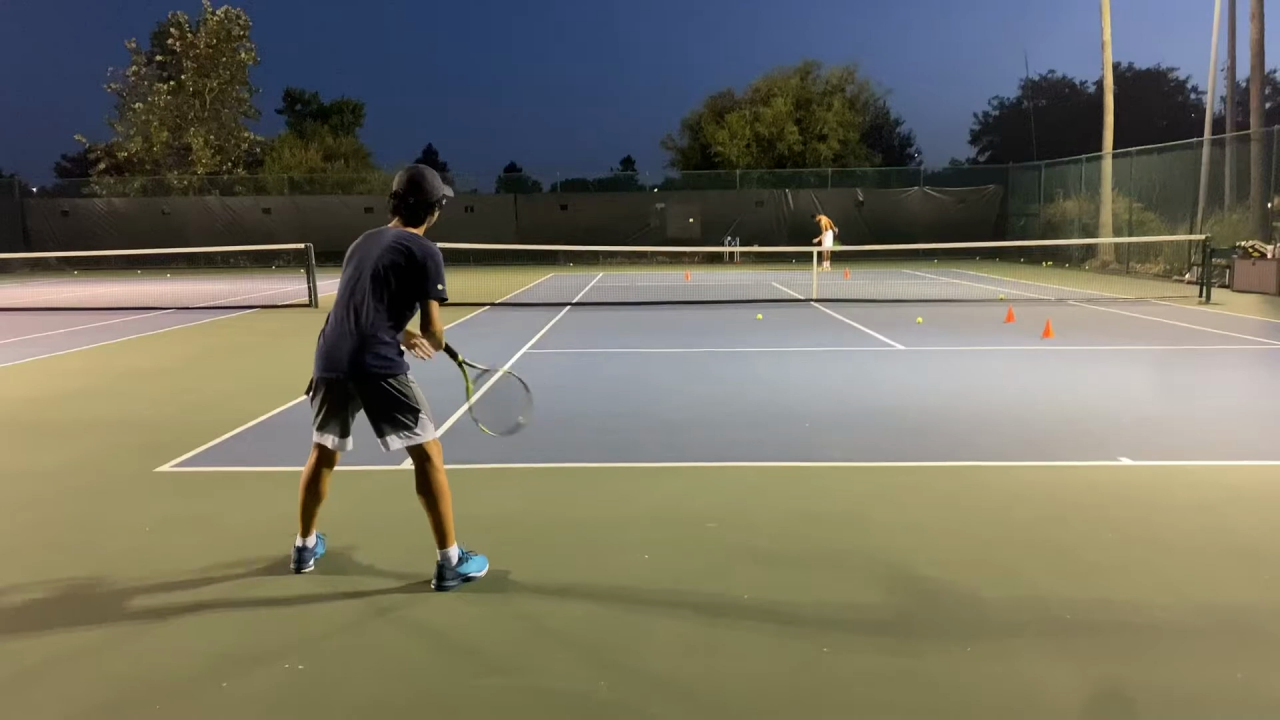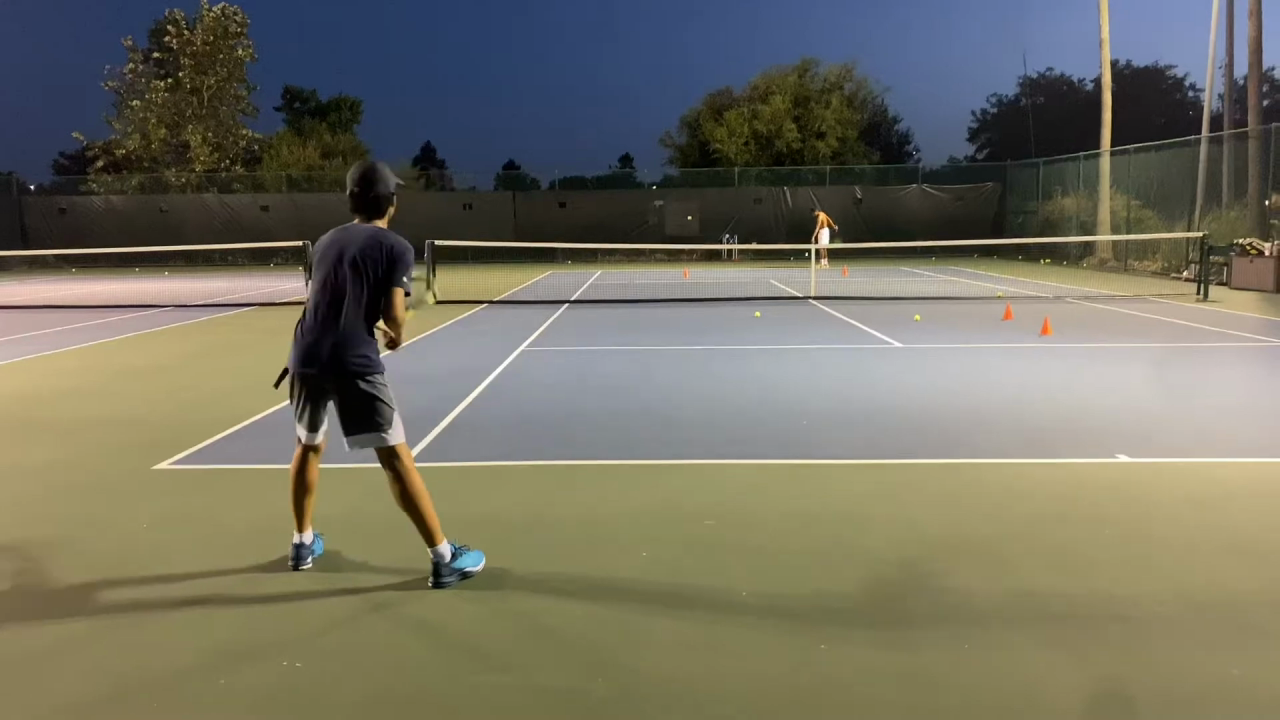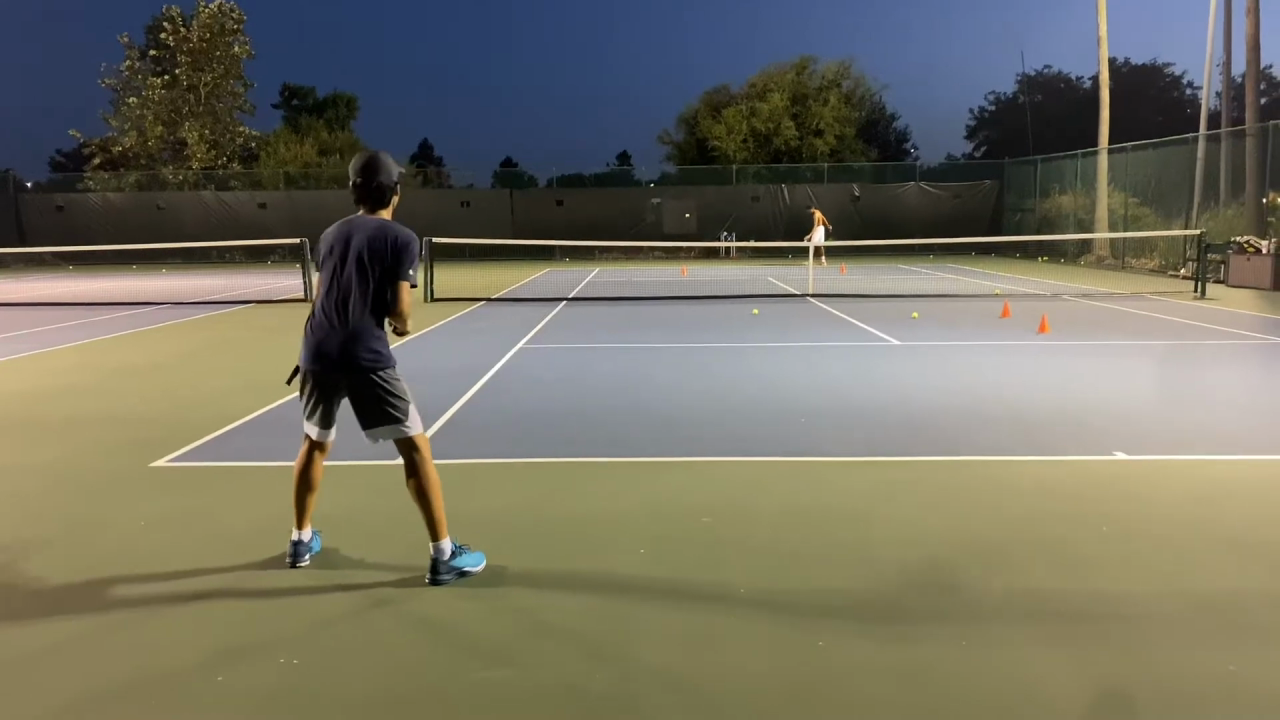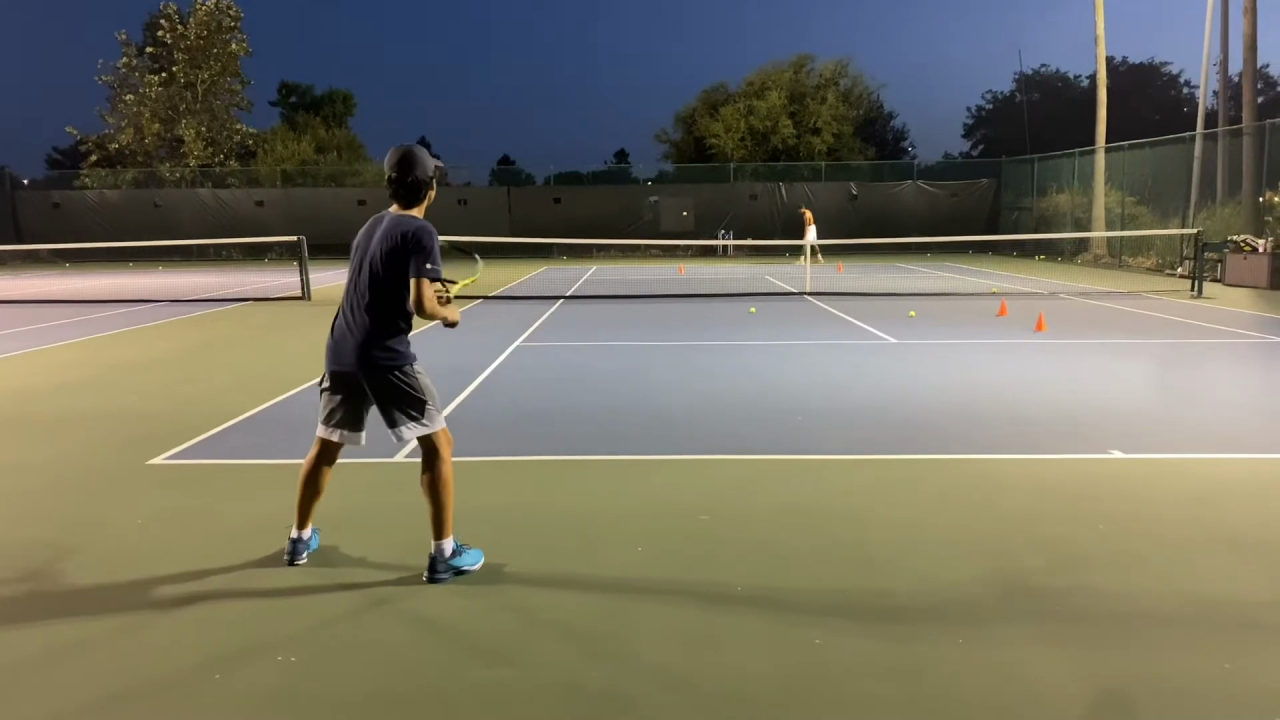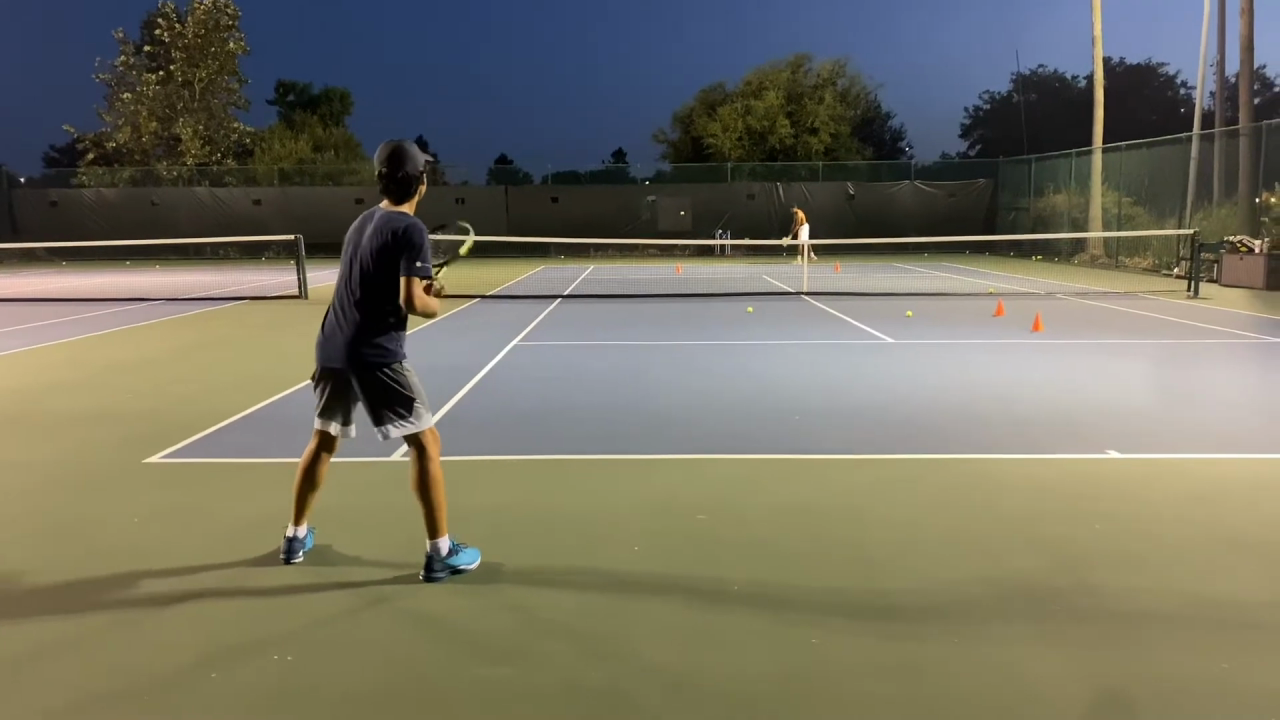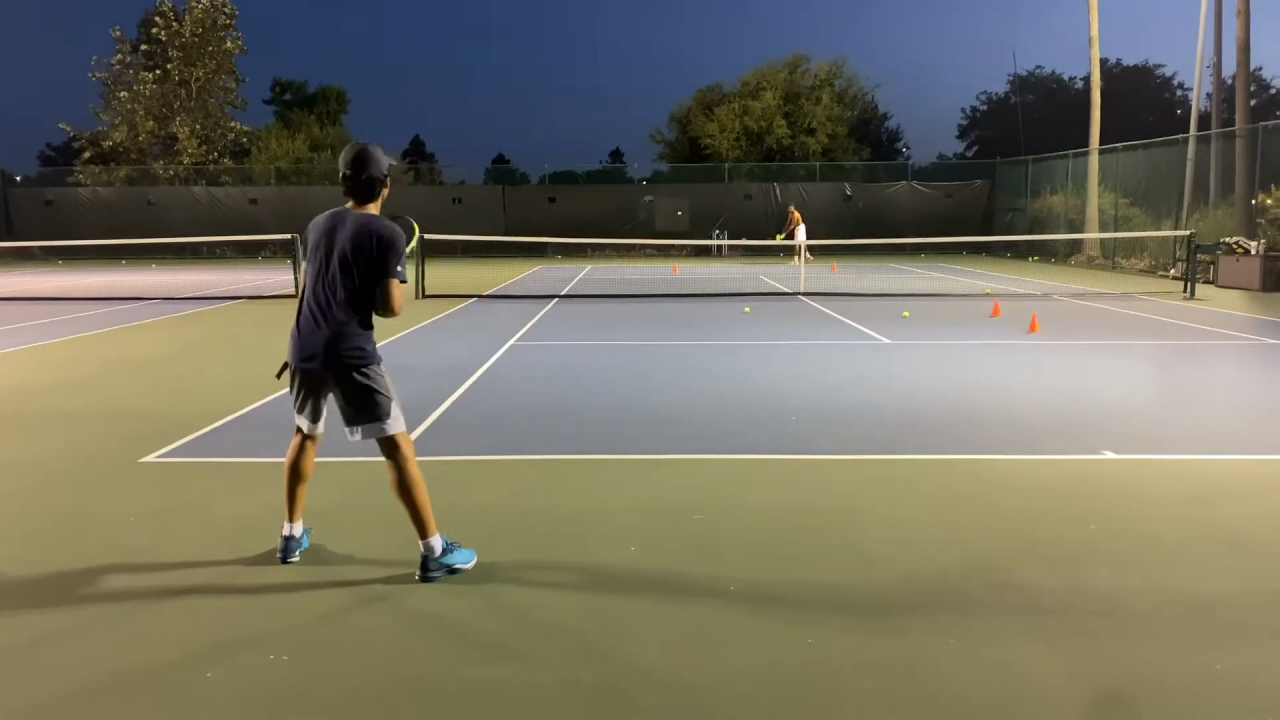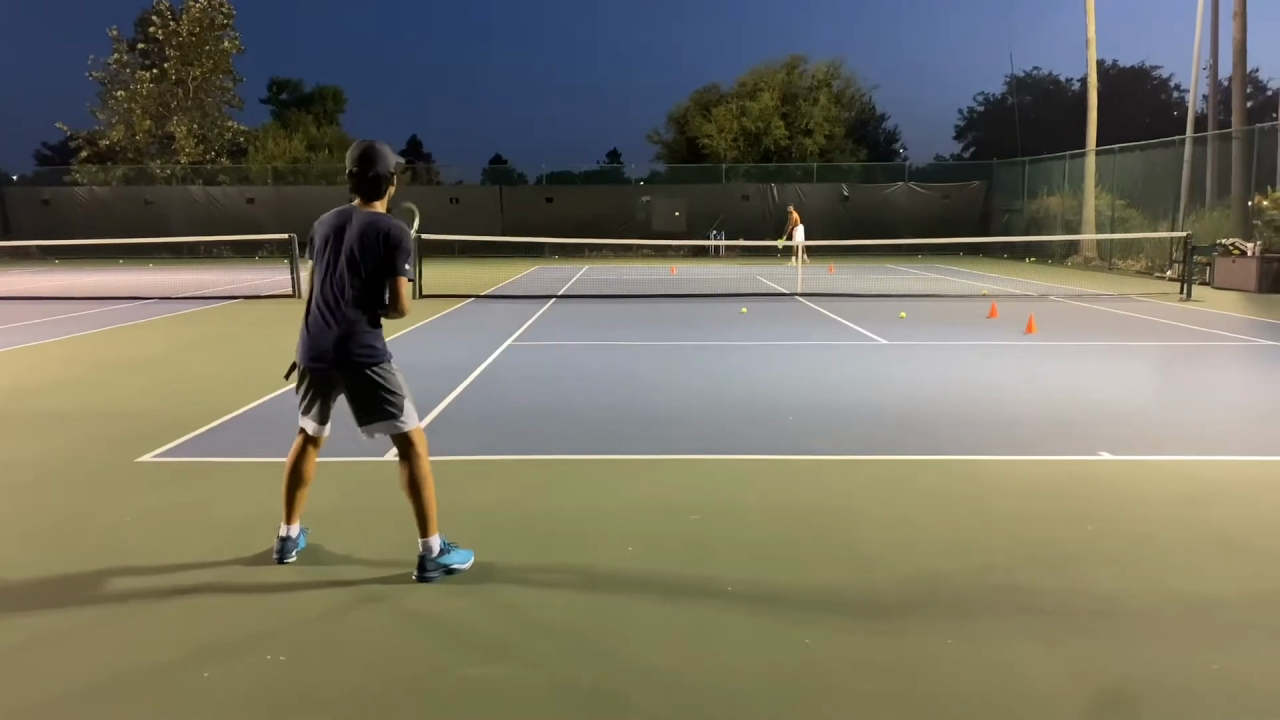
dt=0.3s
person 1, frame 1
left shoulder: (361, 242)
right shoulder: (424, 252)
right elbow: (433, 328)
right wrist: (435, 345)
left hip: (329, 359)
right hip: (377, 364)
left knee: (323, 452)
right knee: (428, 455)
left ankle: (305, 545)
right ankle: (450, 561)
person 1, frame 2
left shoulder: (326, 242)
right shoulder: (396, 248)
right elbow: (394, 317)
right wrist: (395, 336)
left hip: (306, 356)
right hip: (355, 362)
left knee: (309, 446)
right knee: (396, 458)
left ankle: (303, 542)
right ankle: (445, 557)
person 1, frame 3
left shoulder: (331, 234)
right shoulder: (401, 238)
right elbow: (400, 310)
right wrist: (401, 325)
left hip: (317, 353)
right hip: (366, 356)
left knee: (315, 443)
right knee: (415, 448)
left ankle: (301, 540)
right ankle: (444, 555)
person 1, frame 4
left shoulder: (371, 227)
right shoulder: (420, 232)
right elbow: (422, 305)
left wrist: (431, 301)
right wrist: (448, 313)
left hip: (342, 351)
right hip: (385, 356)
left knee: (326, 446)
right knee: (438, 444)
left ankle: (300, 537)
right ankle: (444, 554)
person 1, frame 5
left shoulder: (362, 222)
right shoulder: (410, 229)
right elbow: (411, 302)
left wrist: (419, 287)
right wrist: (433, 303)
left hip: (332, 346)
right hip: (375, 352)
left knee: (323, 439)
right knee: (425, 443)
left ankle: (296, 535)
right ankle: (440, 553)
person 1, frame 6
left shoulder: (318, 225)
right shoulder: (388, 235)
right elbow: (392, 307)
left hip: (304, 347)
right hip: (352, 352)
left knee: (306, 435)
right knee: (399, 447)
left ankle: (292, 535)
right ankle: (434, 551)
person 1, frame 7
left shoulder: (324, 223)
right shoulder: (394, 231)
right elbow: (400, 307)
left hip: (314, 347)
right hip: (362, 351)
left knee: (308, 436)
right knee: (412, 443)
left ankle: (288, 535)
right ankle: (432, 551)
